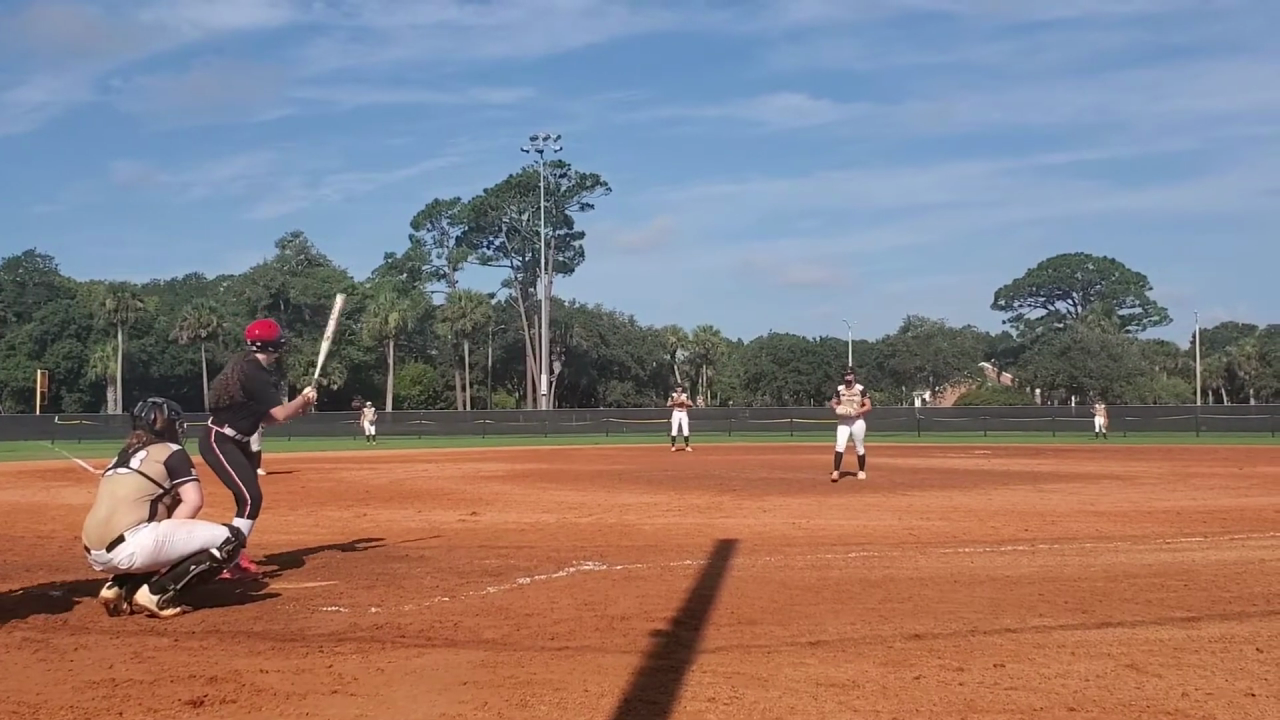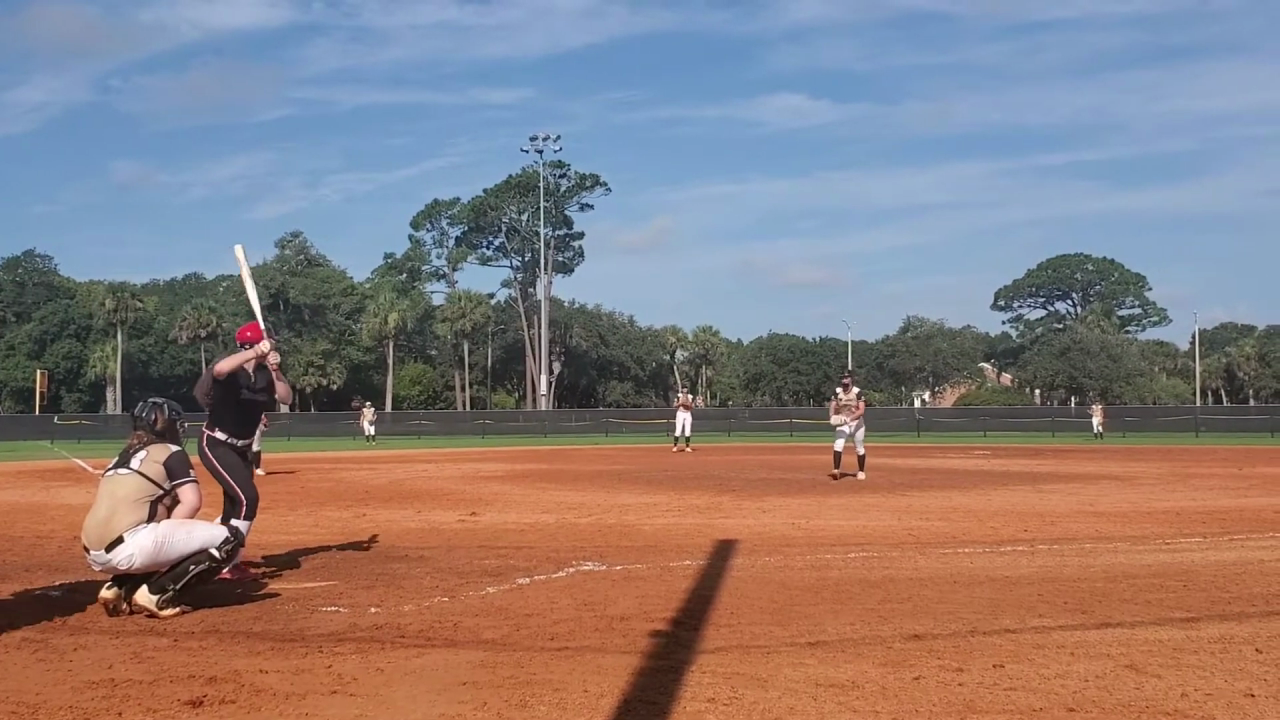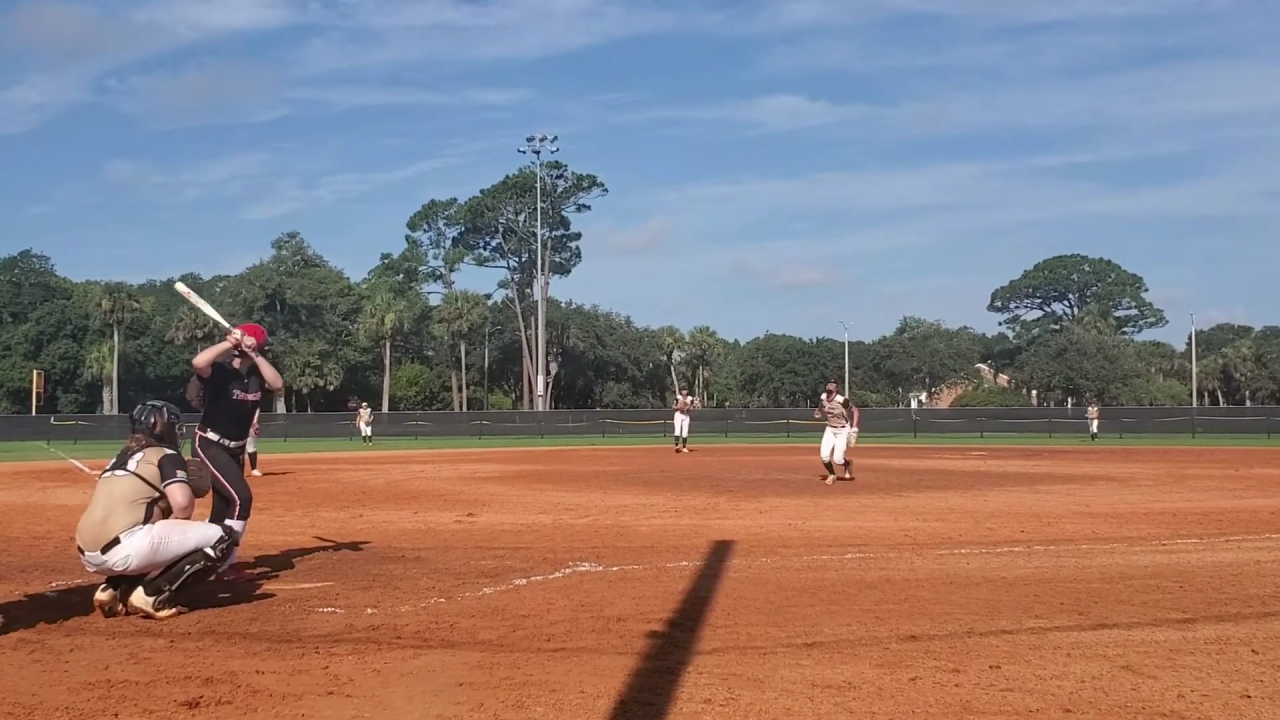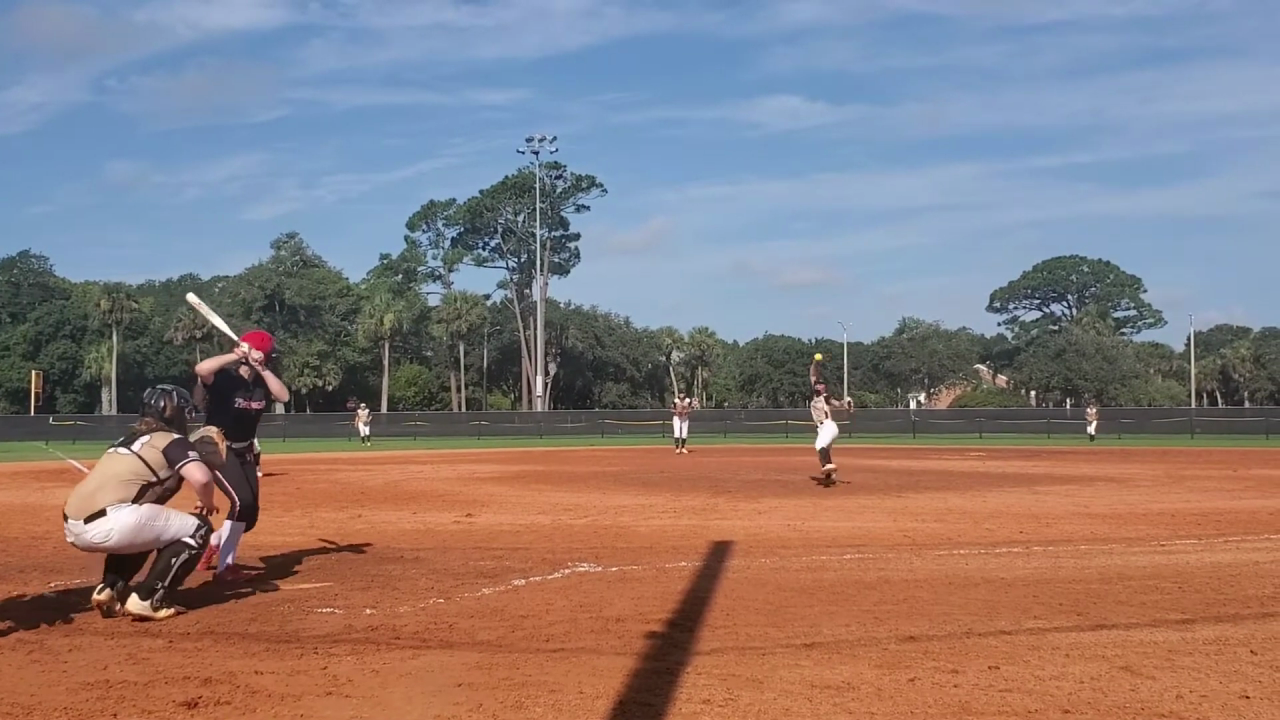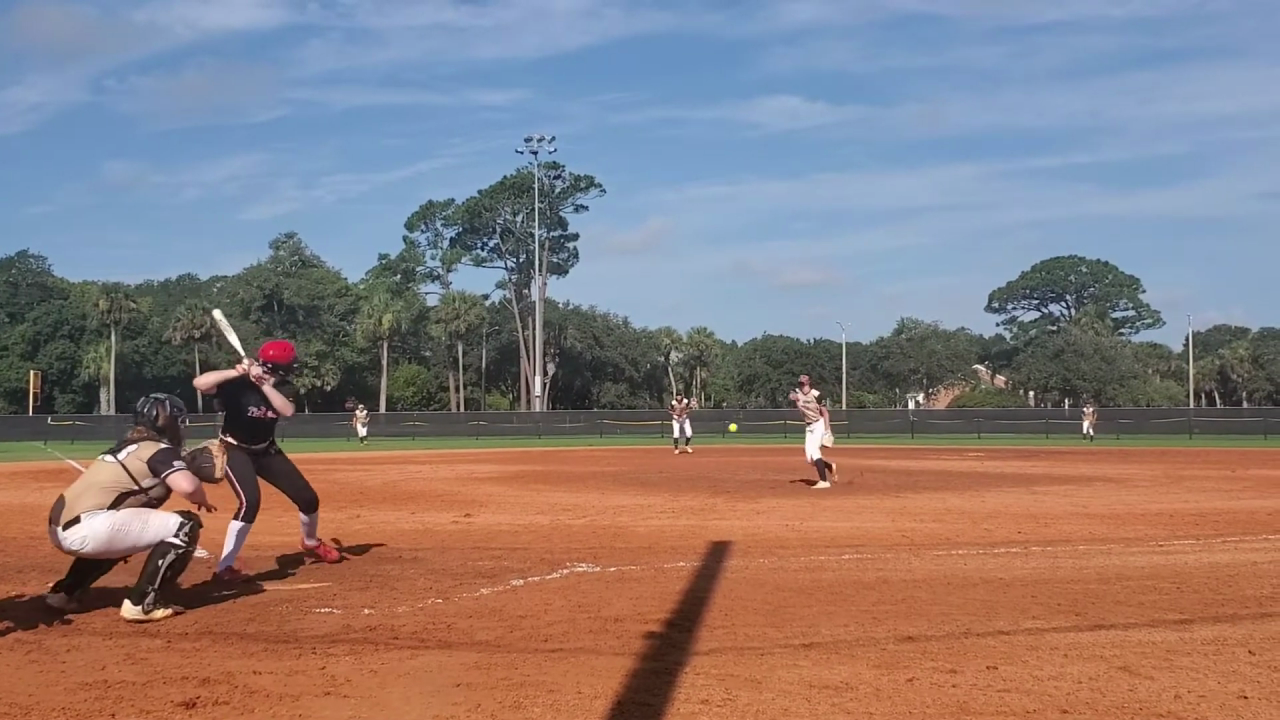
dt=0.3s
person 1, frame 1
left shoulder: (250, 367)
right shoulder: (255, 373)
left elbow: (265, 417)
right elbow: (280, 415)
left wrist: (300, 405)
right wrist: (303, 399)
left hip: (236, 442)
right hip: (218, 441)
left knee: (248, 499)
right knee: (251, 498)
right ankle: (230, 563)
person 1, frame 2
left shoulder: (263, 375)
right shoulder: (231, 373)
left elbow: (285, 399)
right elbow: (218, 368)
left wrist: (275, 369)
right wrist: (255, 352)
left hip: (242, 448)
right hip: (216, 445)
left knee: (234, 507)
right knee: (247, 498)
right ankle: (230, 565)
person 1, frame 3
left shoulder: (255, 373)
right shoulder: (220, 372)
left elbow: (277, 384)
right elbow: (198, 362)
left wrist: (254, 354)
right wrist: (228, 342)
left hip: (235, 450)
right hip: (209, 446)
left knee: (223, 511)
right knee: (241, 498)
right ankle: (224, 566)
person 1, frame 4
left shoulder: (263, 379)
right shoulder: (226, 378)
left elbow: (283, 397)
right elbow: (201, 369)
left wrist: (260, 368)
right wrist: (236, 356)
left hip: (244, 450)
left knee: (252, 513)
right knee: (243, 501)
left ankle: (213, 547)
right ankle: (224, 566)
person 1, frame 5
left shoulder: (282, 388)
right shoulder: (238, 385)
left elbow: (287, 410)
right elbow: (199, 383)
left wrist: (262, 382)
right wrist: (235, 372)
left hip: (267, 450)
right hip: (235, 450)
left knee: (308, 498)
right knee: (250, 502)
left ankle: (311, 543)
right ankle: (224, 567)
person 2, frame 1
left shoulder: (124, 455)
right shoulder: (171, 451)
right elbow: (193, 501)
right wrist: (167, 538)
right hip: (128, 547)
right knee: (230, 538)
left ankle: (118, 589)
right ankle: (157, 594)
person 2, frame 2
left shoulder: (124, 456)
right shoulder: (171, 452)
right elbow: (191, 503)
right wrist: (168, 535)
left hip: (96, 553)
right hip: (128, 547)
right knee: (229, 538)
left ankle: (117, 589)
right ankle: (157, 594)
person 2, frame 3
left shoulder: (123, 457)
right shoulder: (166, 455)
right elbow: (182, 502)
right wrist: (184, 519)
right hip: (123, 548)
left knee: (158, 536)
right knee: (222, 537)
left ankle: (113, 590)
right ankle: (153, 596)
person 2, frame 4
left shoulder: (133, 437)
right shoulder: (173, 441)
right elbow: (201, 478)
right wrist: (207, 502)
left hip: (75, 525)
right hip: (106, 521)
left knee: (141, 528)
right knee: (198, 529)
left ankle: (109, 591)
right ankle: (148, 600)
person 2, frame 5
left shoulder: (129, 446)
right shoulder: (161, 451)
right elbow: (188, 487)
right wrist: (202, 500)
left hip: (61, 528)
right hip: (88, 528)
right knee: (185, 527)
left ankle: (66, 592)
right ankle: (142, 604)
